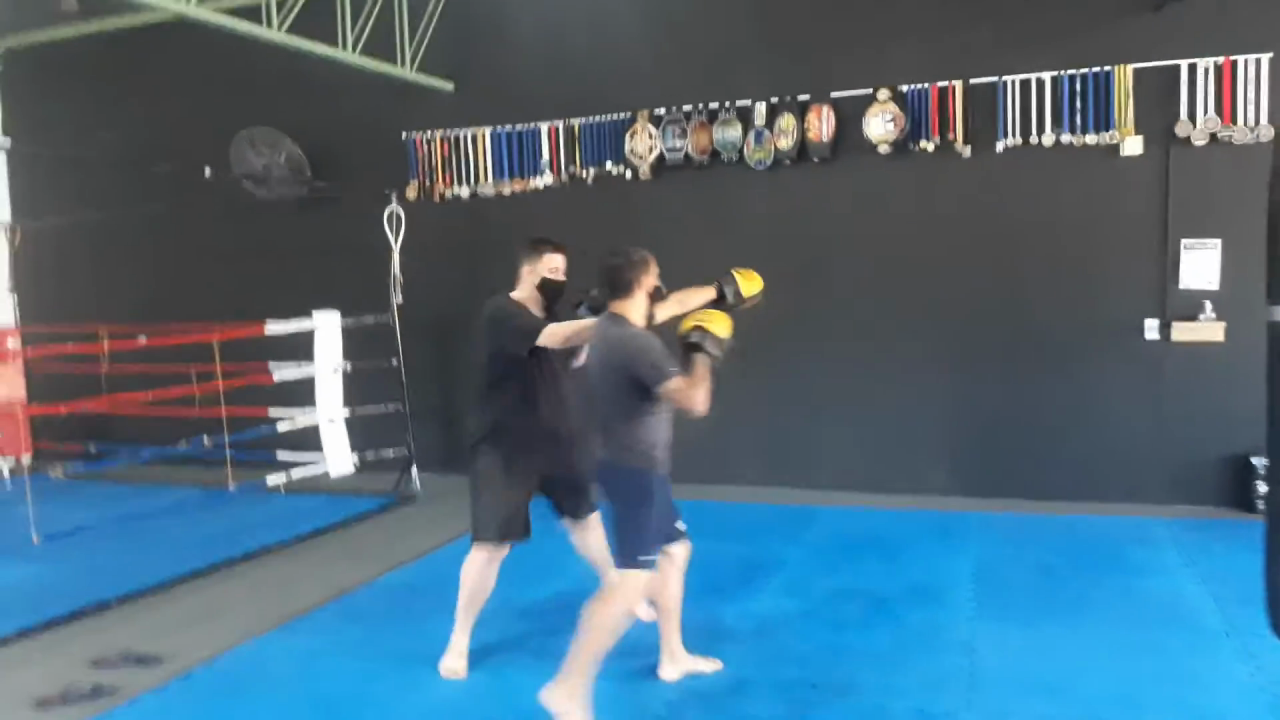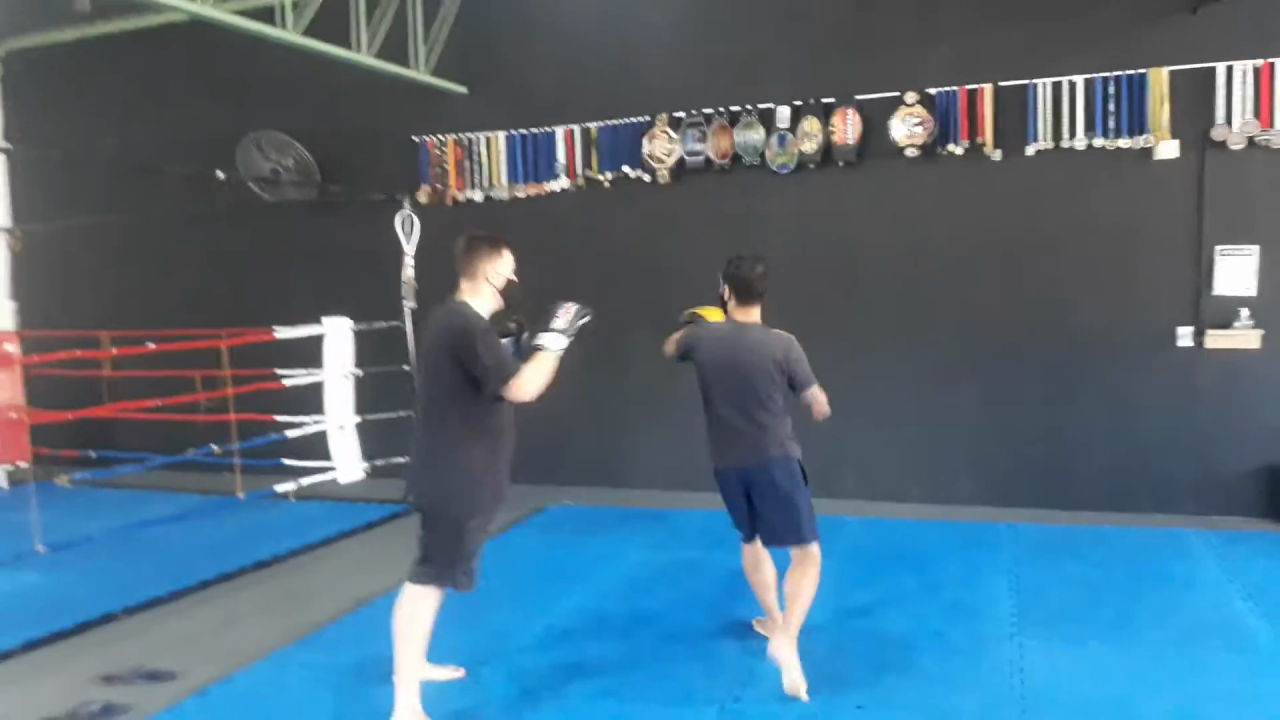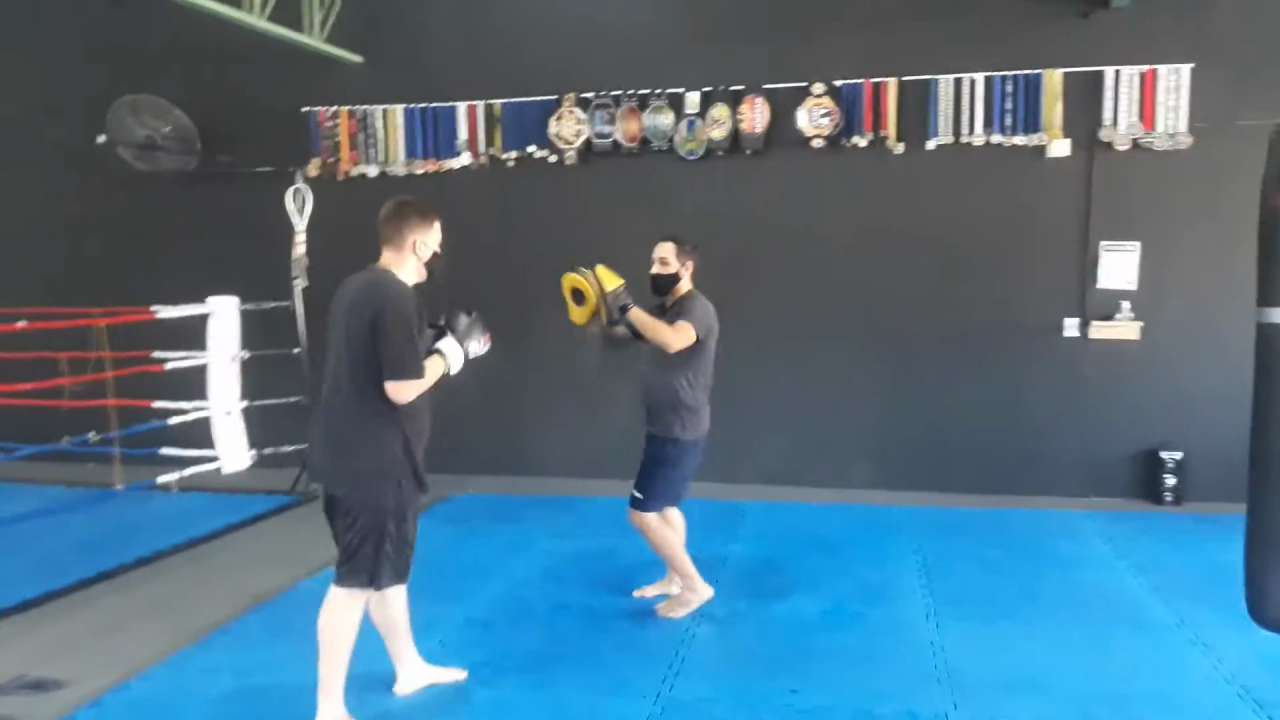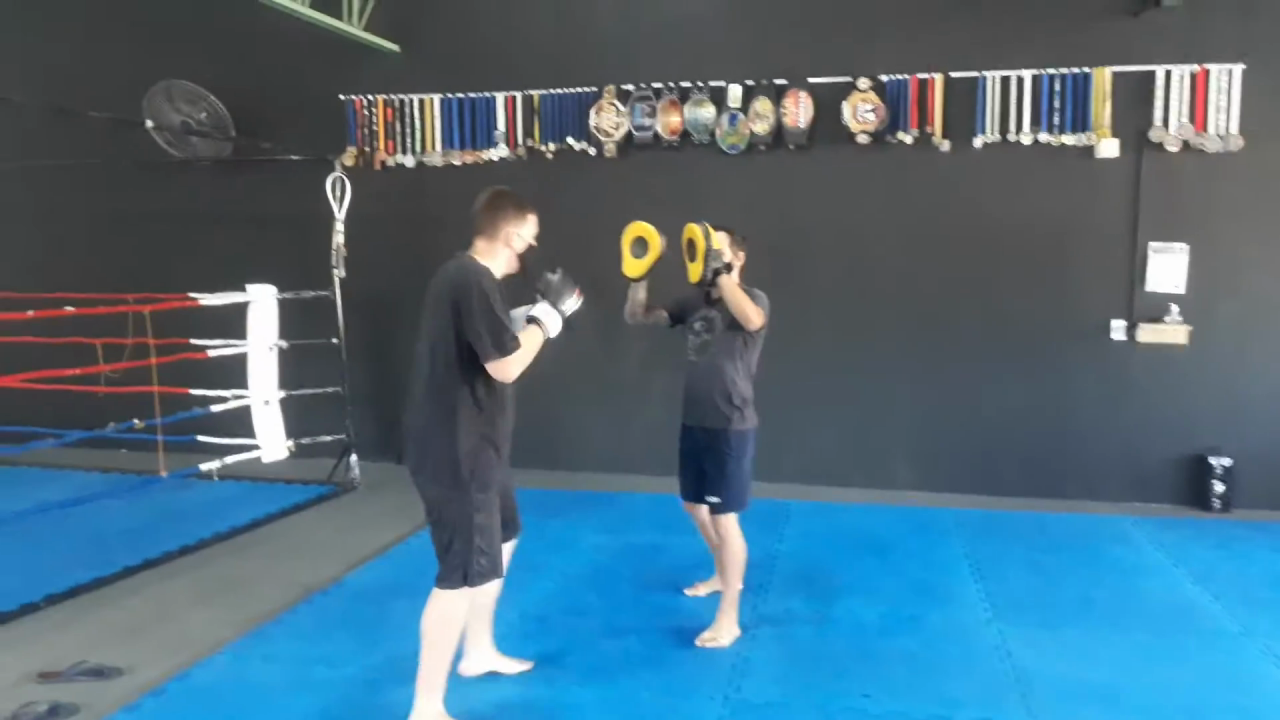
dt=0.5s
person 1, frame 1
left shoulder: (553, 313)
right shoulder: (501, 314)
left elbow: (572, 354)
right elbow: (553, 337)
left hip: (555, 440)
right hip: (506, 447)
left knee: (584, 518)
right knee: (491, 545)
right ankle: (459, 640)
person 1, frame 2
left shoulder: (453, 318)
right shoulder: (467, 327)
right elbow: (522, 388)
left wrist: (500, 350)
right wrist: (556, 334)
left hip: (458, 471)
right hip: (457, 477)
left knee: (435, 570)
right knee: (432, 578)
left ankle: (412, 661)
person 1, frame 3
left shoulder: (359, 287)
right shoulder: (394, 299)
right elbow: (402, 389)
left wrist: (439, 343)
right wrist: (453, 350)
left hip: (350, 452)
right hip: (372, 461)
left knee: (387, 569)
right knee: (358, 579)
left ankle: (410, 666)
person 1, frame 4
left shoulder: (460, 274)
right shoulder: (475, 283)
right elbow: (506, 366)
left wrist: (528, 315)
right wrist: (550, 313)
left hip: (465, 445)
right hip: (457, 451)
left knee: (498, 540)
right knee: (464, 574)
left ankle: (479, 650)
person 2, frame 1
left shoulder: (609, 327)
right shoulder: (638, 344)
left elbow: (643, 312)
right elbow: (694, 404)
left wrist: (722, 291)
right wrist: (703, 353)
left hip: (622, 464)
right hip: (636, 469)
left knee: (675, 551)
right knee: (633, 581)
left ankle: (672, 655)
person 2, frame 2
left shoulder: (702, 336)
right shoulder: (782, 345)
left elbow: (670, 348)
right elbow: (821, 409)
left hip: (728, 463)
right hip: (776, 460)
left knee: (752, 542)
right knee: (806, 555)
left ankle: (775, 622)
right ankle: (786, 640)
person 2, frame 3
left shoulder: (696, 308)
right shoulder: (662, 309)
left elbow: (671, 342)
right elbow: (617, 334)
left wrist: (626, 307)
left hip: (680, 430)
right hip: (666, 427)
left knee: (642, 513)
right knee: (664, 506)
left ankle: (695, 586)
right ankle: (677, 578)
person 2, frame 4
left shoulder: (753, 298)
right shoulder: (693, 302)
left elbow: (752, 320)
right elbow: (637, 317)
left wrist: (719, 274)
right wrist: (639, 278)
left hip: (731, 425)
right hip: (694, 421)
left knee: (724, 518)
right knee: (695, 505)
left ankle: (729, 618)
right ankle: (725, 575)
